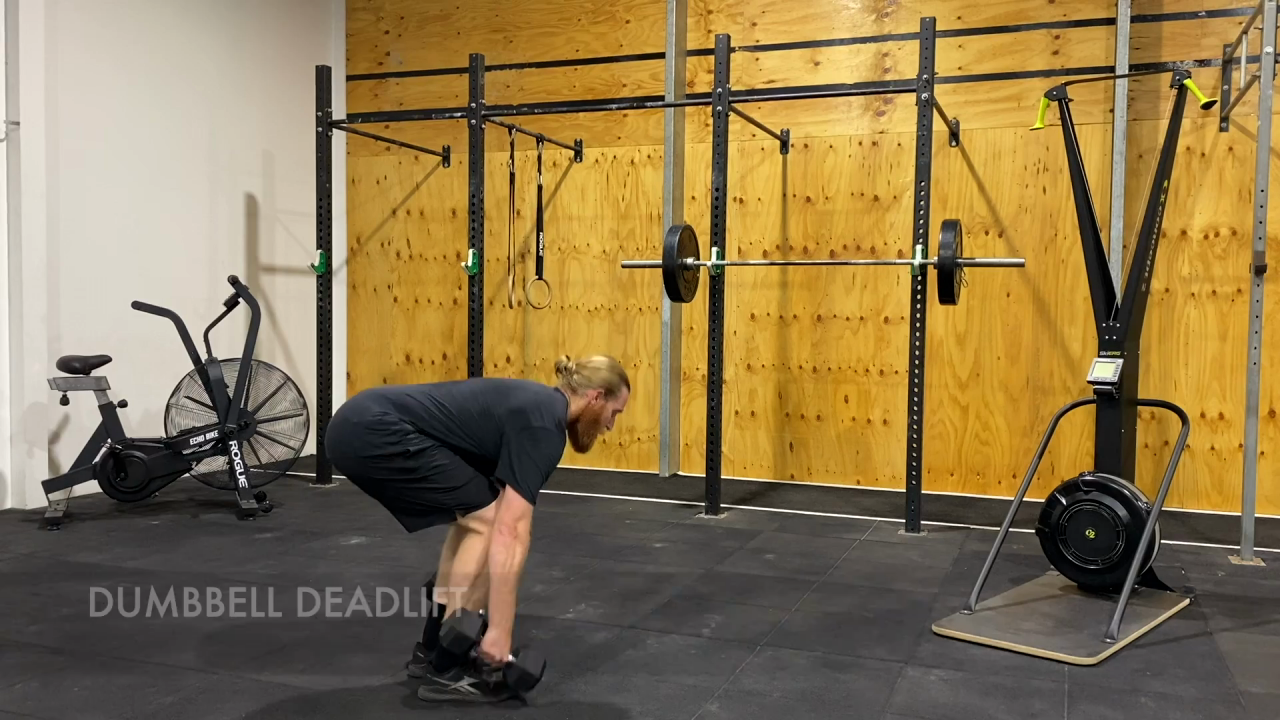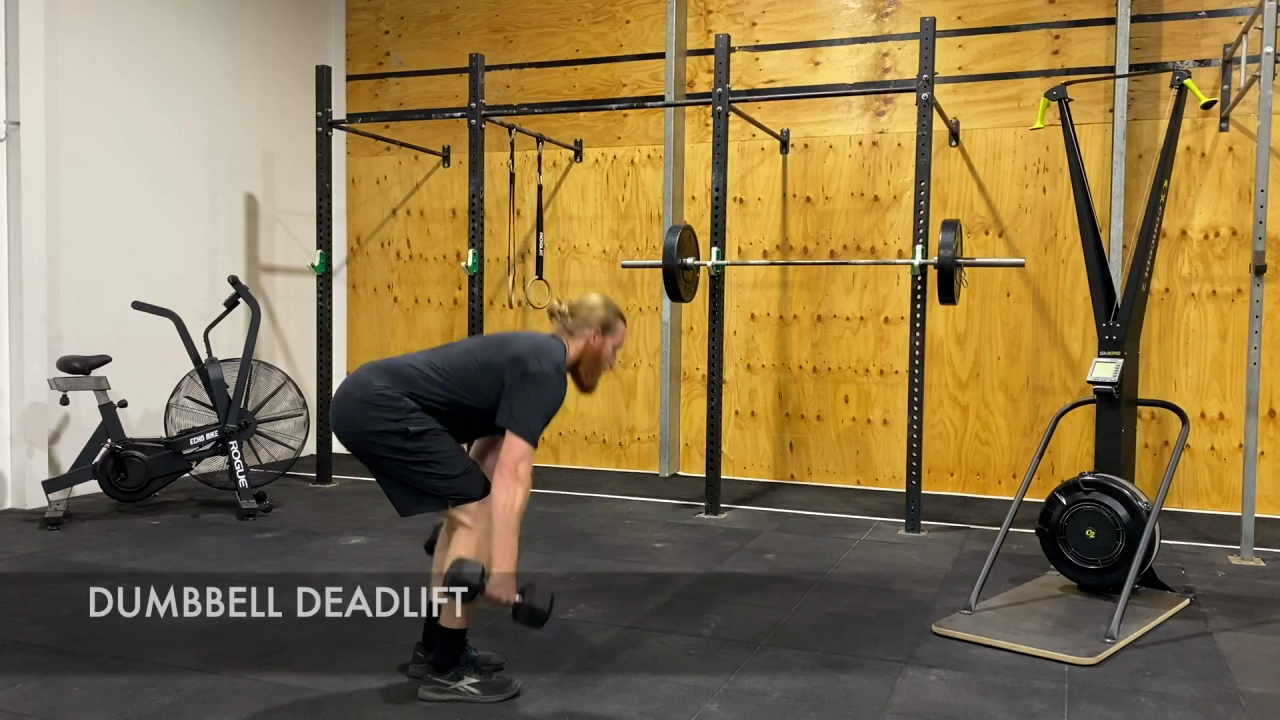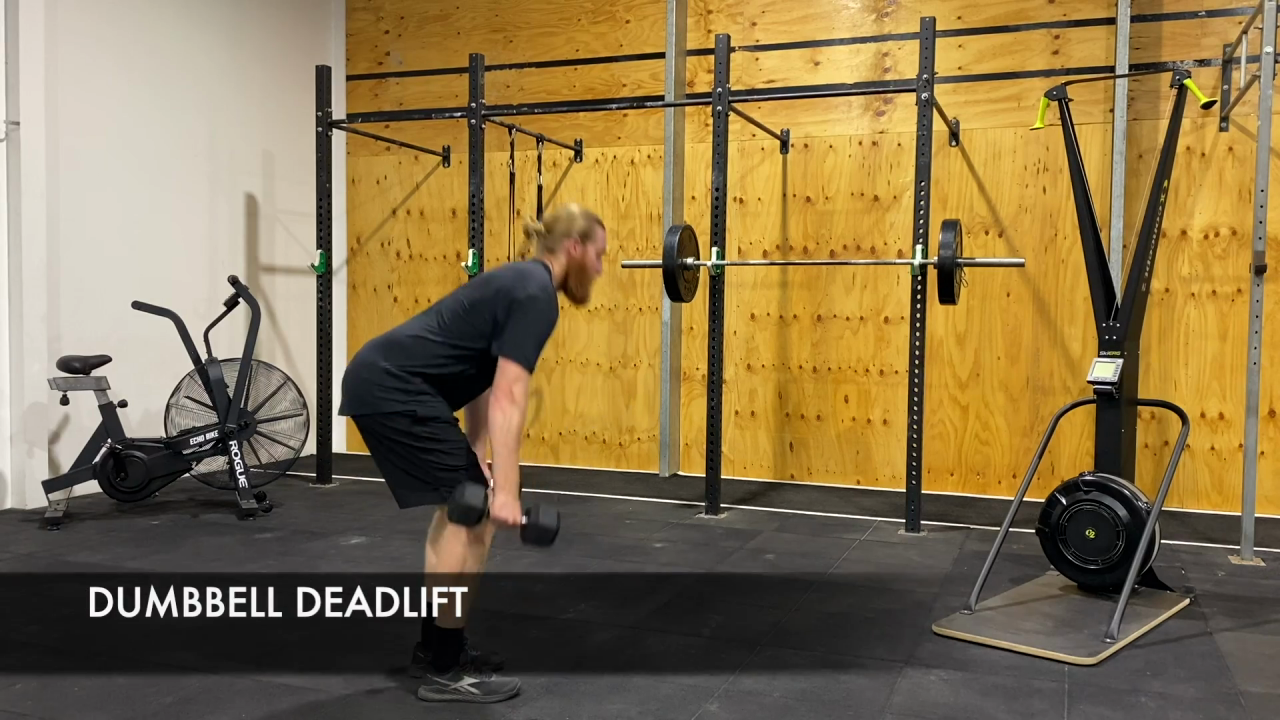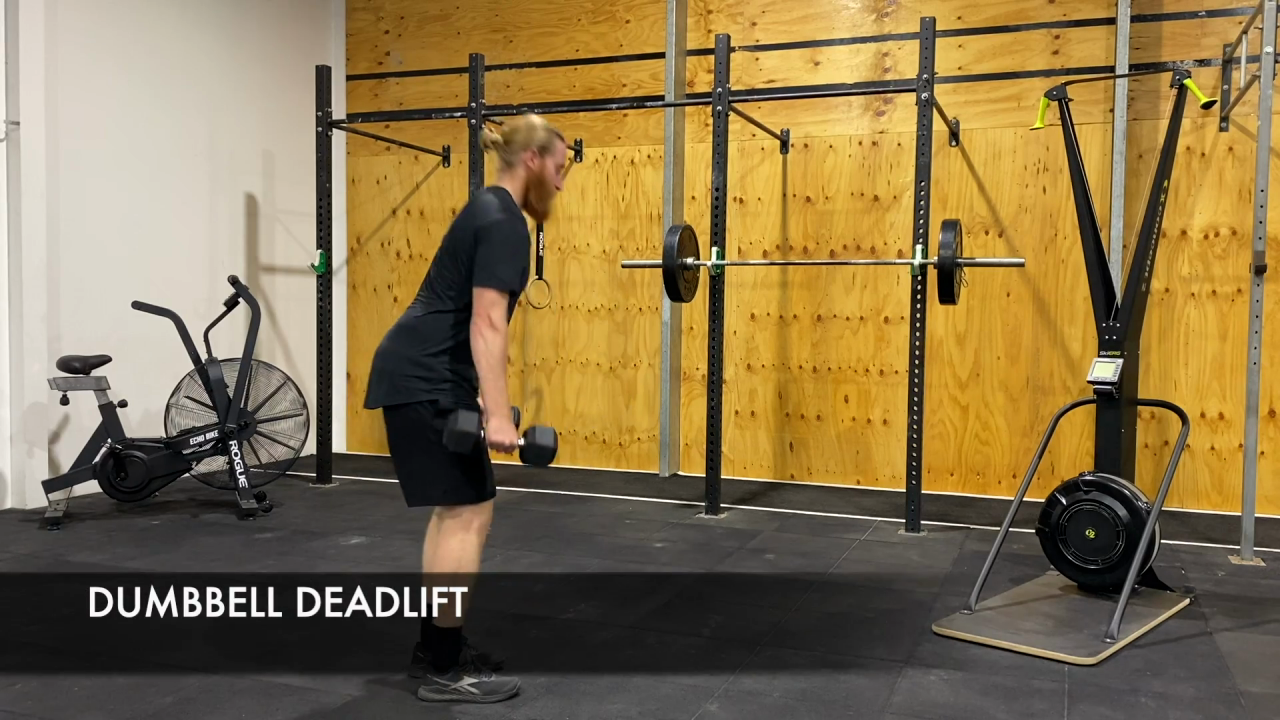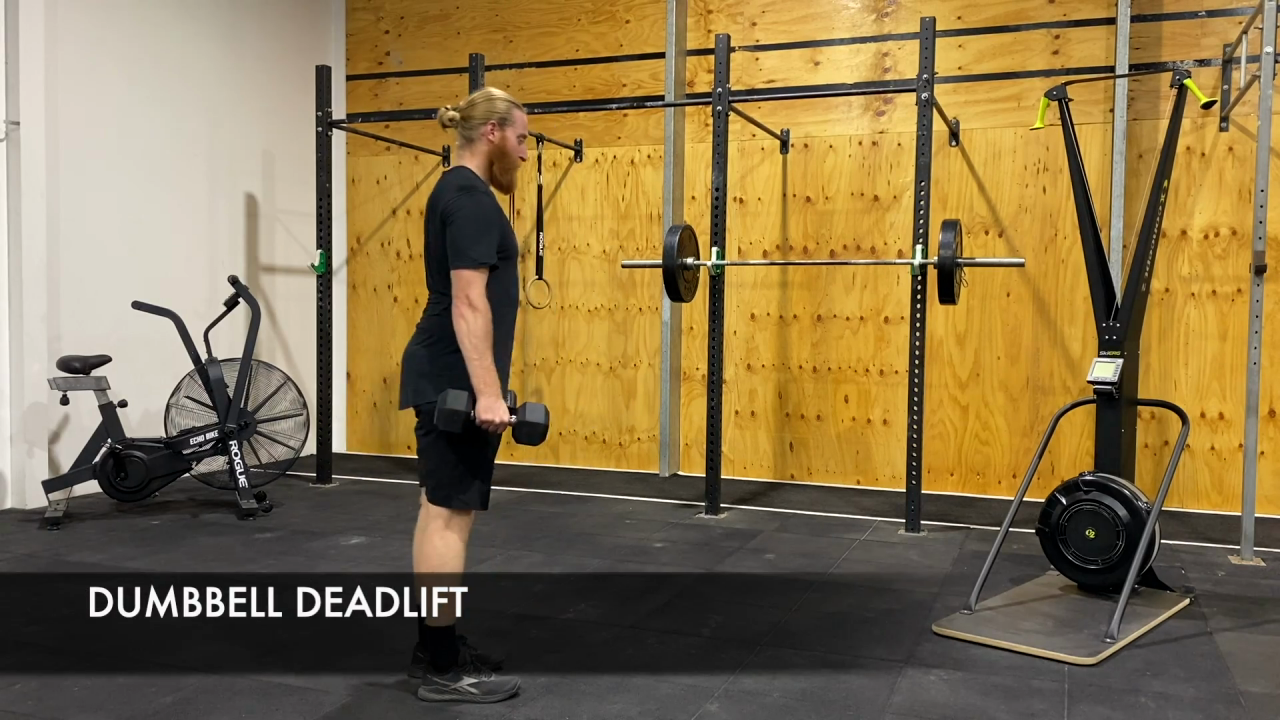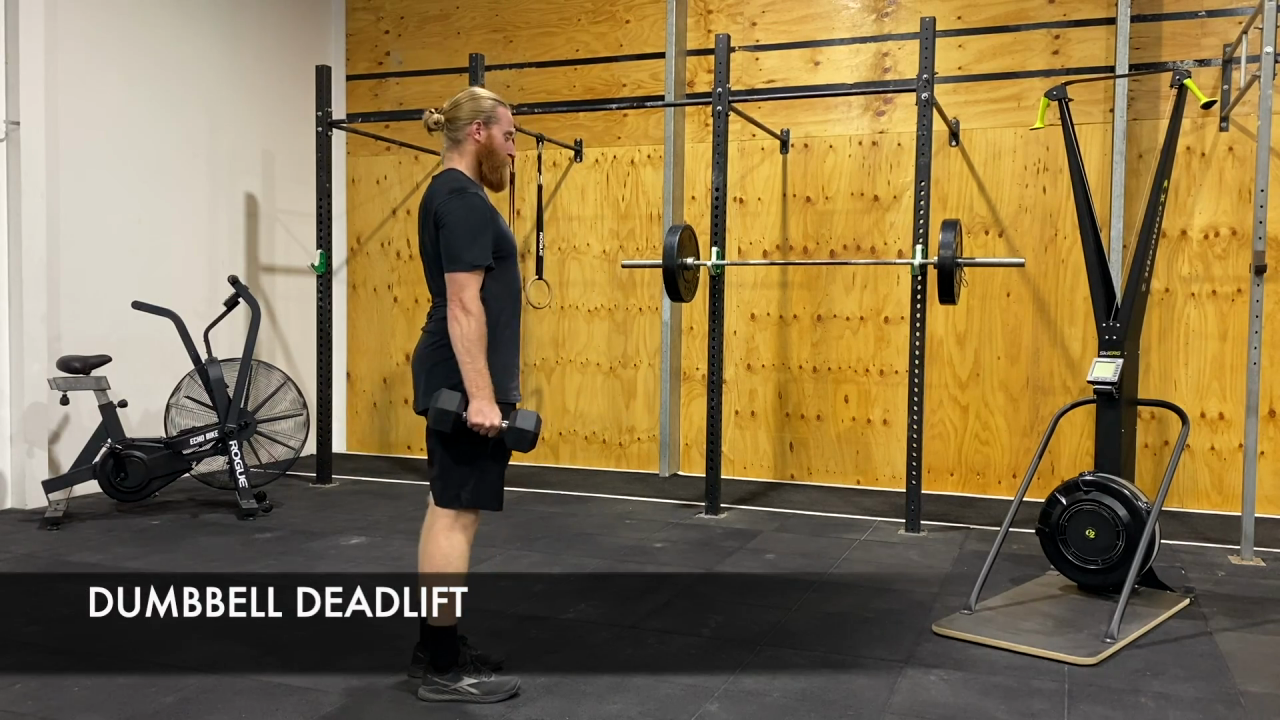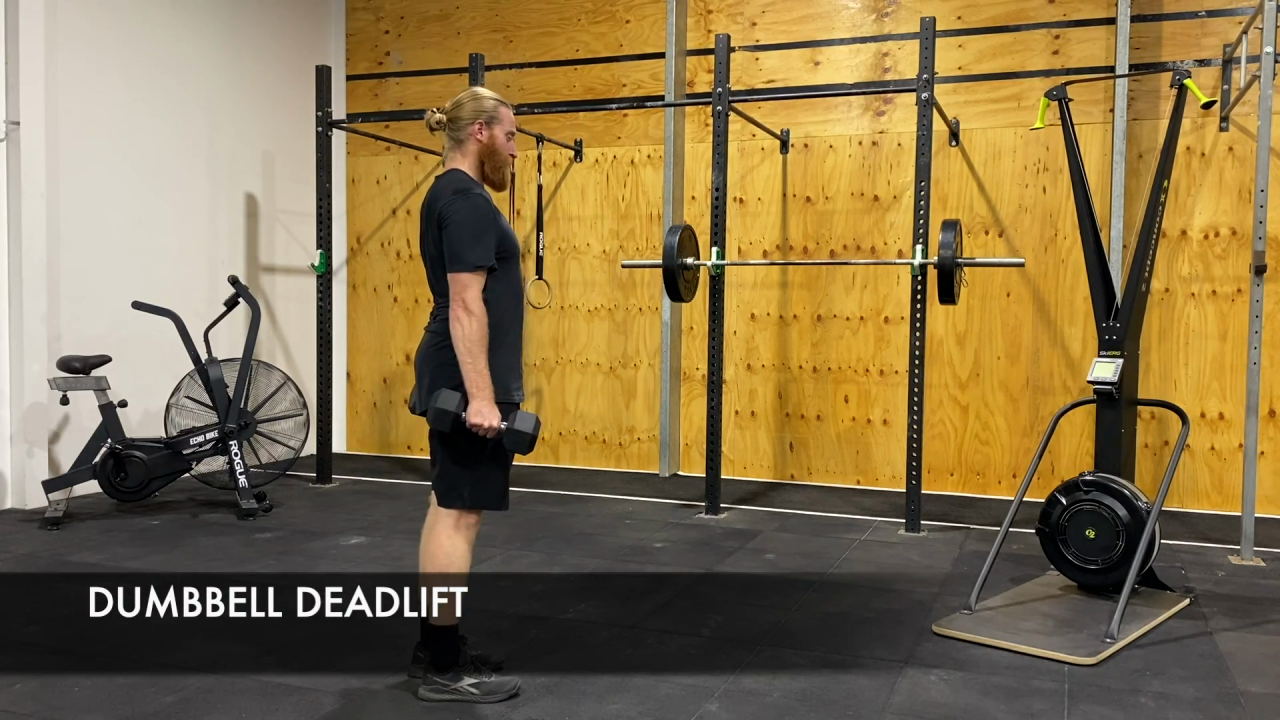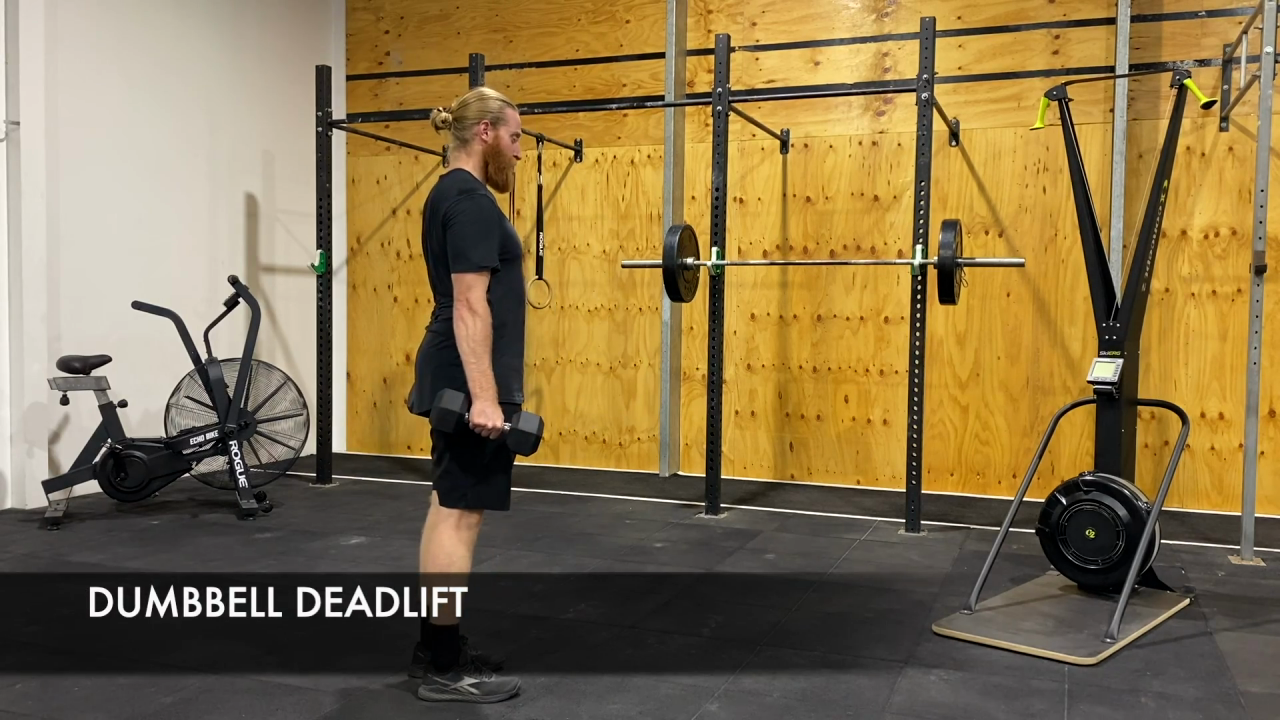
dt=0.2s
person 1, frame 1
left shoulder: (536, 405)
right shoulder: (543, 427)
right elbow: (510, 534)
right wrist: (499, 631)
left hip: (358, 426)
right hip: (373, 434)
left knee: (476, 514)
right knee: (486, 521)
left ankle: (435, 646)
right ankle: (448, 666)
person 1, frame 2
left shoulder: (534, 356)
right shoulder: (545, 373)
left elbow: (491, 454)
right elbow: (513, 476)
right wrist: (504, 573)
left hip: (363, 400)
right hip: (379, 409)
left knee: (470, 509)
right knee: (478, 514)
left ankle: (435, 648)
right ankle: (447, 667)
person 1, frame 3
left shoulder: (522, 284)
right shoulder: (537, 298)
left elbow: (486, 386)
right elbow: (509, 398)
left wrist: (476, 461)
right wrist: (507, 492)
left hip: (379, 379)
right hip: (393, 390)
left ankle: (437, 646)
right ankle: (446, 667)
person 1, frame 4
left shoulder: (491, 212)
right shoulder: (503, 222)
right elbow: (488, 324)
left wrist: (474, 399)
right wrist: (500, 416)
left hip: (416, 373)
right hip: (424, 381)
left knee: (454, 509)
right knee: (468, 514)
left ankle: (437, 646)
right ankle: (444, 666)
person 1, frame 5
left shoulder: (459, 191)
right shoulder: (471, 198)
right elbow: (470, 303)
right wrist: (490, 393)
left hip: (442, 375)
right hip: (453, 379)
left knee: (444, 509)
right knee: (453, 514)
left ankle: (436, 646)
right ankle: (442, 665)
person 1, frame 6
left shoulder: (450, 194)
right shoulder: (463, 199)
right elbow: (463, 305)
right wrist: (482, 395)
left hip: (457, 377)
right hip: (466, 382)
left knee: (448, 510)
right knee: (458, 514)
left ankle: (437, 647)
right ankle: (444, 666)
person 1, frame 7
left shoulder: (451, 195)
right shoulder: (466, 200)
right elbow: (466, 305)
right wrist: (482, 396)
left hip: (456, 377)
right hip: (468, 381)
left knee: (448, 509)
right knee: (460, 515)
left ankle: (436, 646)
right ankle: (444, 665)
person 1, frame 8
left shoulder: (451, 195)
right shoulder: (471, 201)
right elbow: (470, 306)
right wrist: (485, 396)
left hip: (456, 377)
right hip: (471, 382)
left knee: (448, 507)
right knee: (461, 513)
left ankle: (436, 646)
right ankle: (444, 666)
